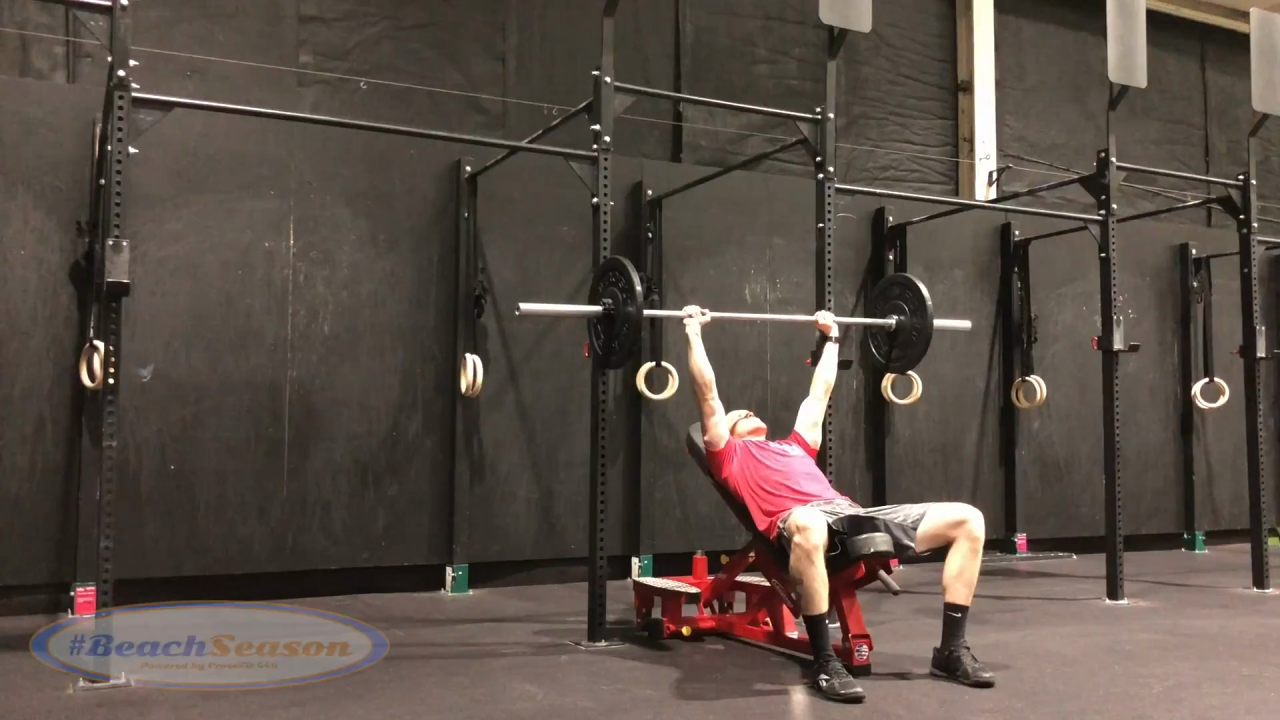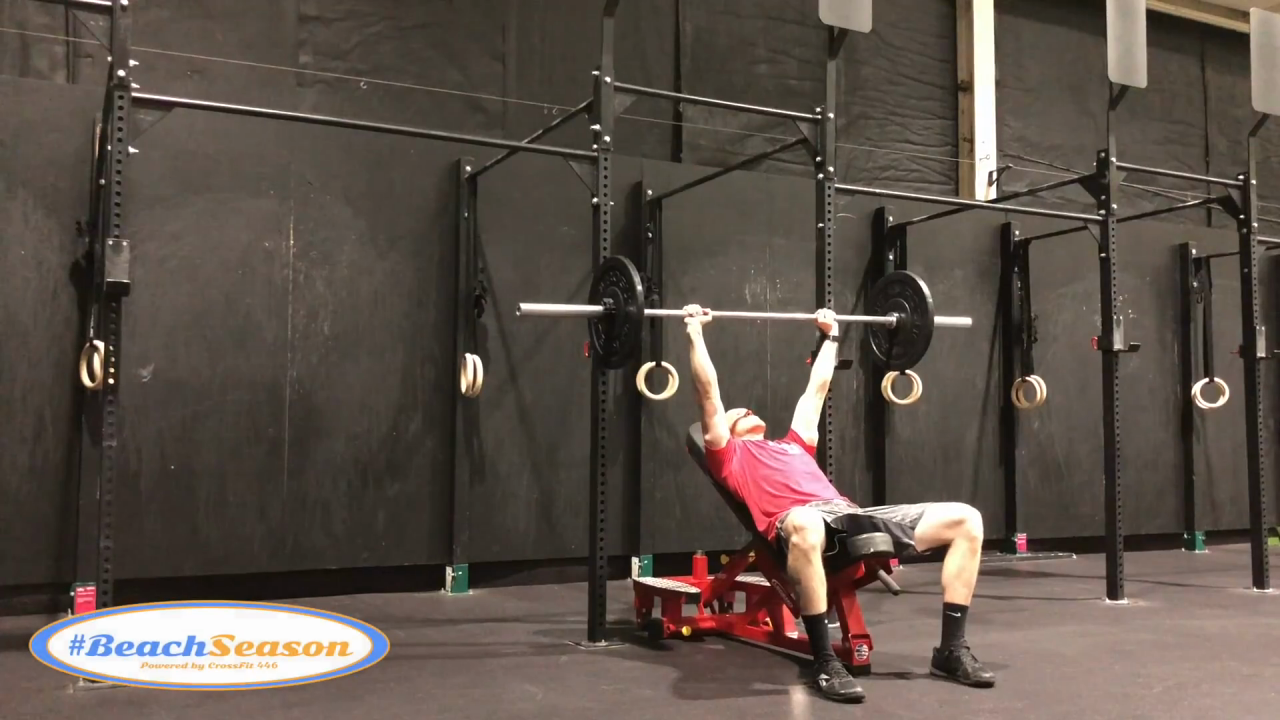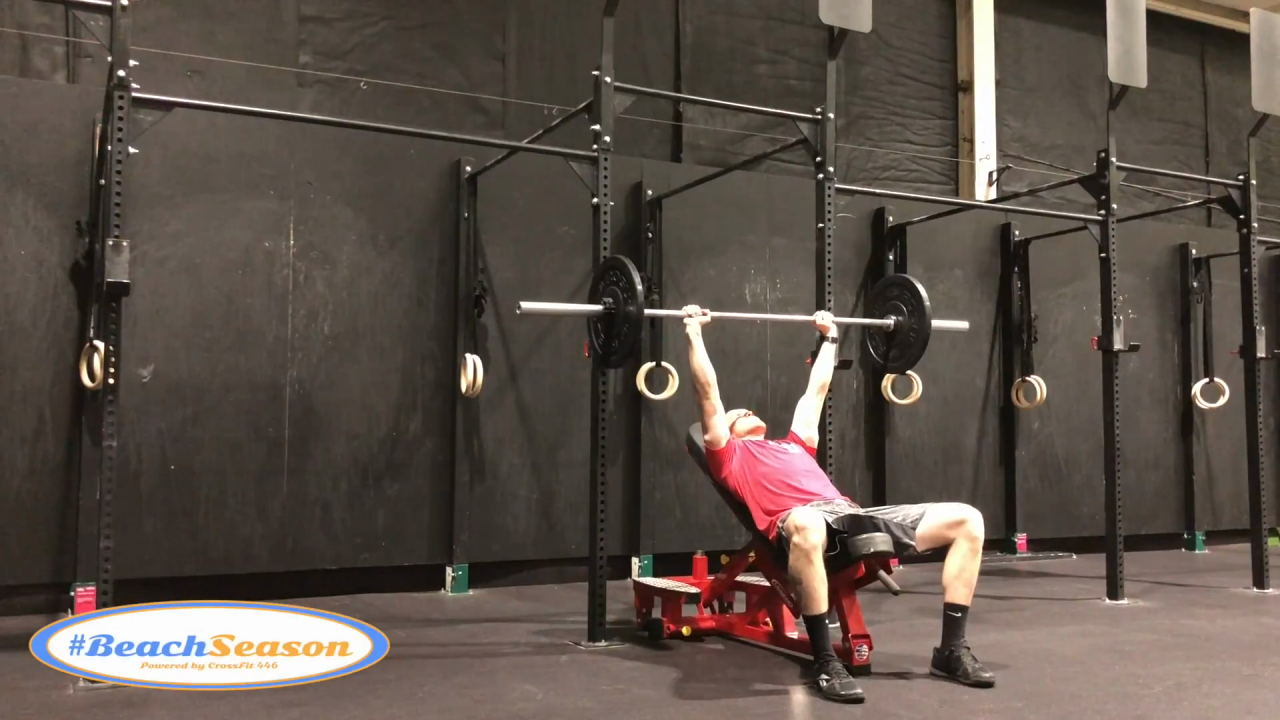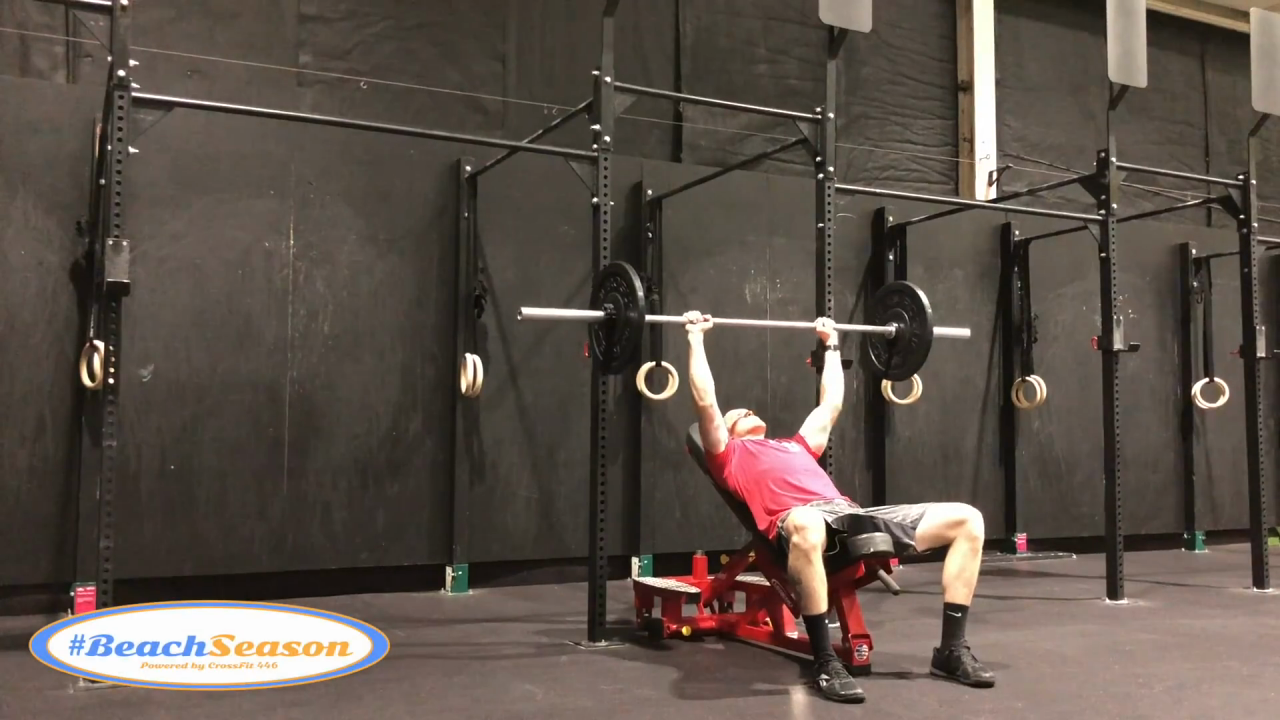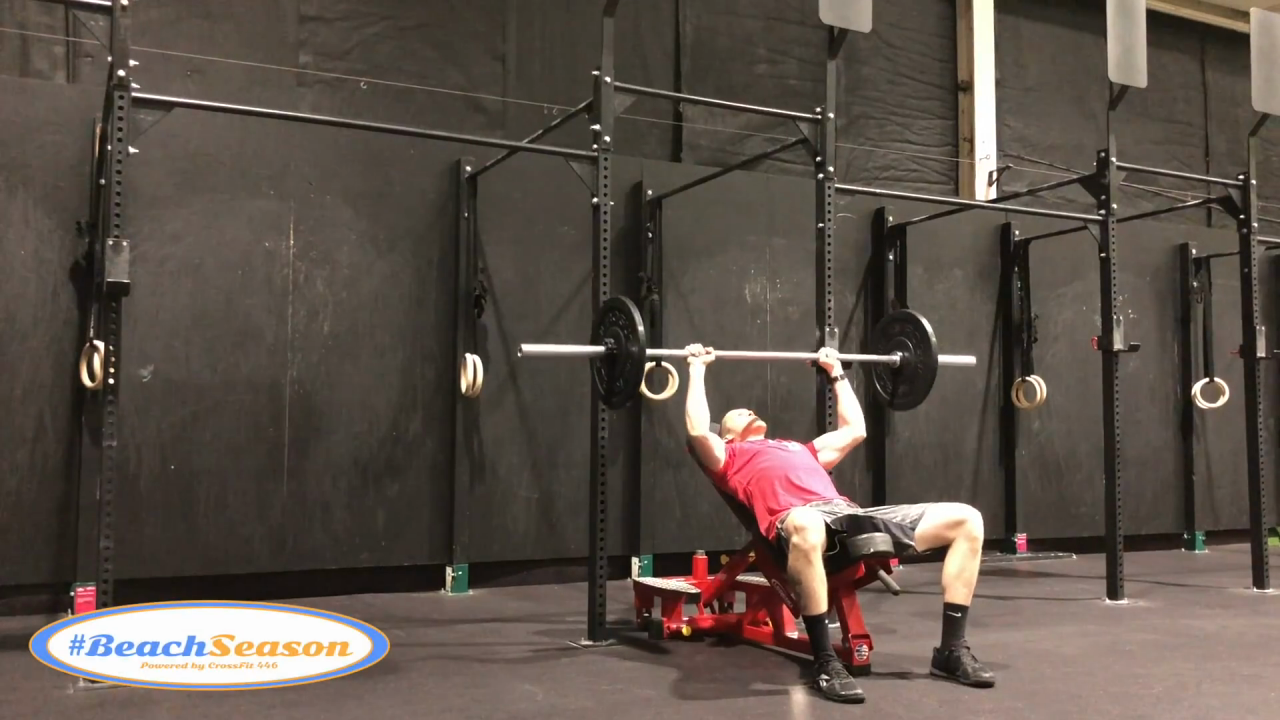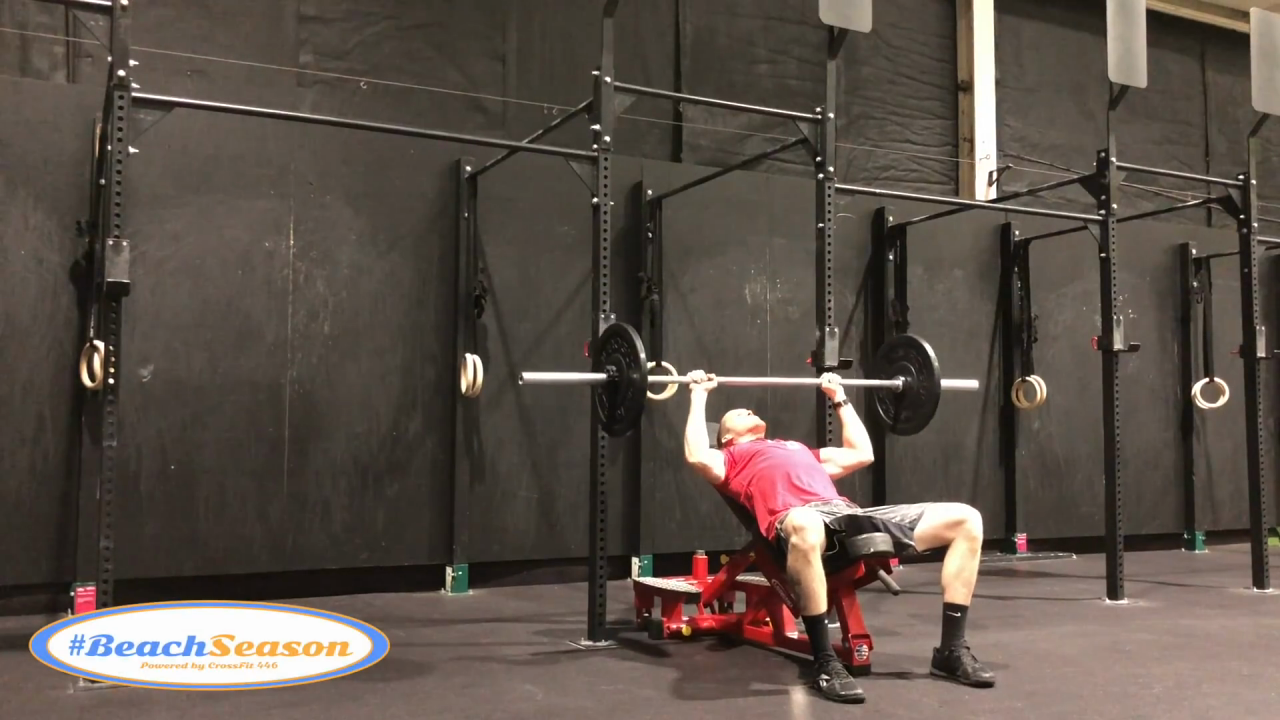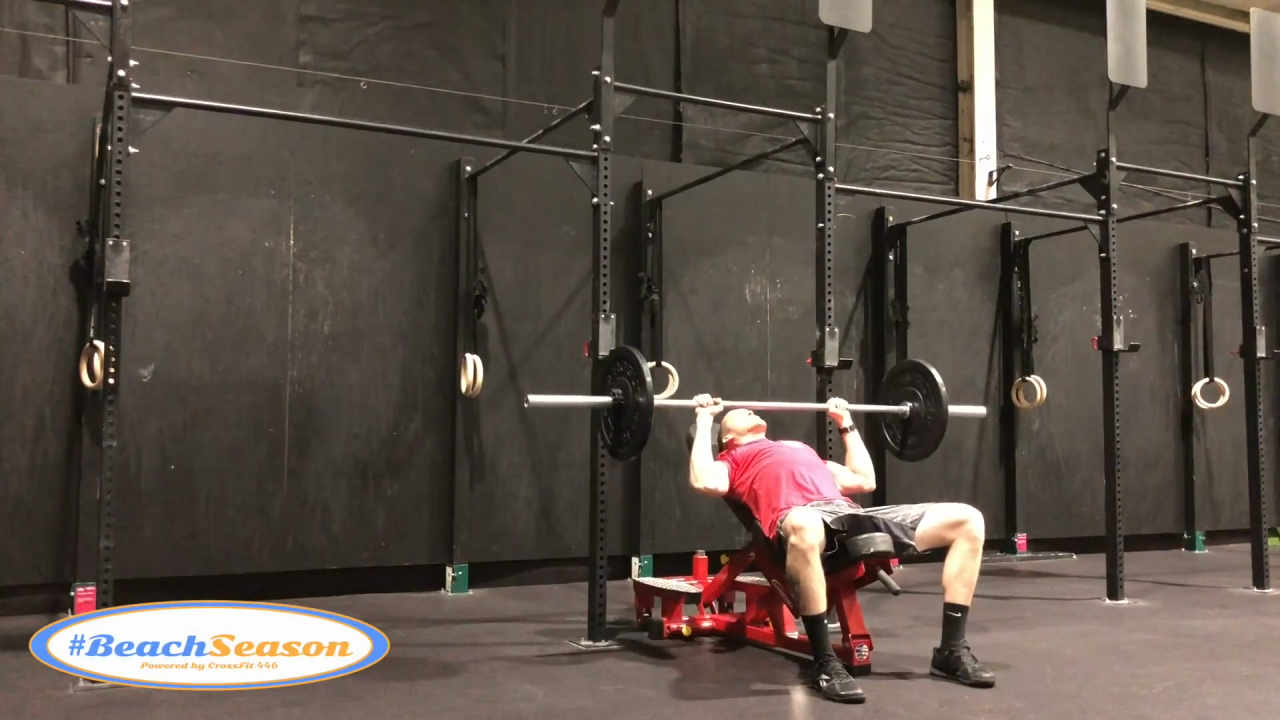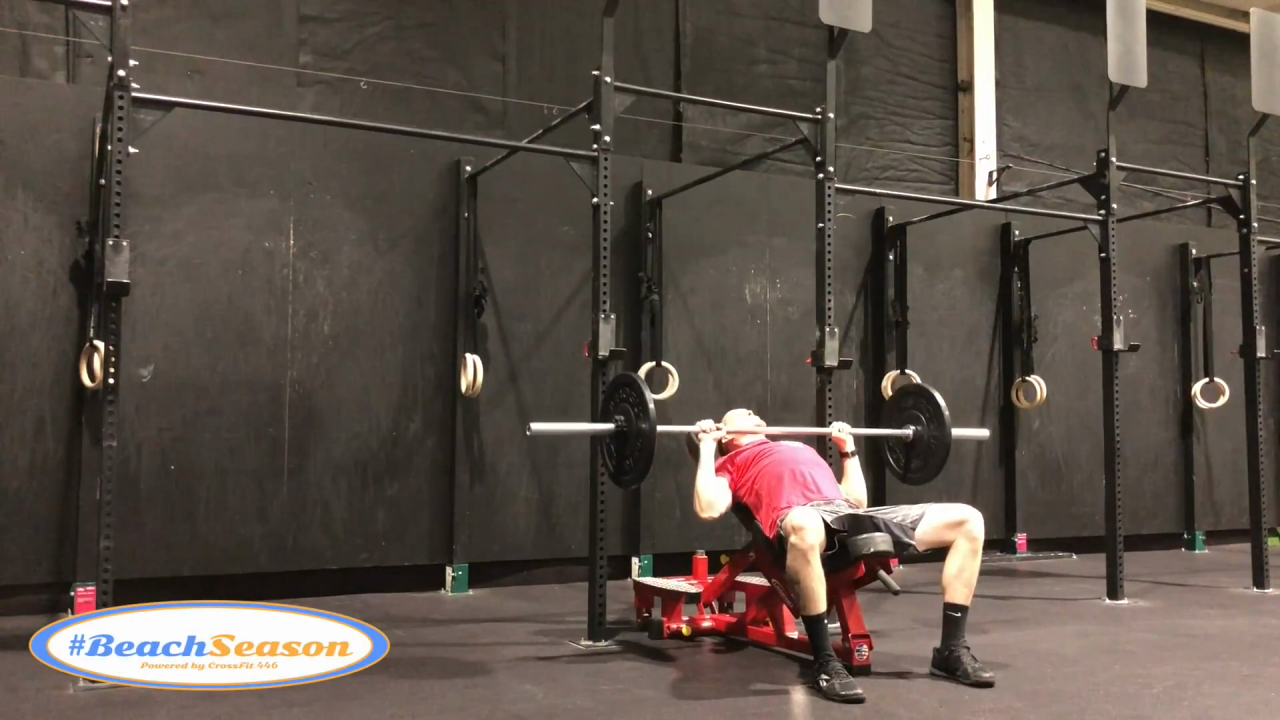
dt=0.4s
person 1, frame 1
left shoulder: (795, 446)
right shoulder: (730, 455)
left elbow: (820, 393)
right elbow: (707, 394)
left wrist: (832, 336)
right wrist: (694, 333)
left hip: (853, 514)
right hip: (802, 520)
left knee: (968, 520)
right knee: (808, 526)
left ankle: (952, 650)
right ankle: (825, 662)
person 1, frame 2
left shoulder: (794, 444)
right shoulder: (729, 453)
left elbow: (816, 388)
right elbow: (708, 392)
left wrist: (830, 334)
right wrist: (695, 331)
left hip: (851, 516)
right hip: (802, 521)
left knee: (965, 520)
right knee: (804, 526)
left ankle: (952, 650)
right ankle: (824, 662)
person 1, frame 3
left shoulder: (795, 444)
right shoulder: (729, 454)
left elbow: (816, 389)
right elbow: (707, 392)
left wrist: (829, 336)
right wrist: (694, 332)
left hip: (852, 515)
right hip: (802, 521)
left knee: (967, 520)
right knee: (807, 526)
left ankle: (952, 650)
right ankle: (826, 662)
person 1, frame 4
left shoulder: (795, 446)
right shoulder: (729, 455)
left elbow: (831, 402)
right elbow: (705, 401)
left wrist: (831, 344)
right wrist: (696, 338)
left hip: (852, 515)
right hip: (803, 521)
left knee: (967, 519)
right knee: (806, 525)
left ankle: (952, 650)
right ankle: (825, 662)
person 1, frame 5
left shoulder: (798, 450)
right shoulder: (730, 458)
left elbow: (854, 430)
right elbow: (699, 432)
left wrist: (836, 374)
right wrist: (697, 369)
left hip: (851, 514)
right hip: (801, 521)
left knee: (967, 520)
right knee: (806, 526)
left ankle: (952, 650)
right ankle: (826, 662)
person 1, frame 6
left shoulder: (799, 449)
right shoulder: (730, 459)
left elbow: (862, 454)
right elbow: (699, 457)
left wrist: (839, 399)
right wrist: (699, 395)
left hip: (852, 514)
right hip: (800, 519)
left knee: (966, 520)
right knee: (805, 526)
left ankle: (952, 650)
right ankle: (825, 662)
person 1, frame 7
left shoulder: (801, 448)
right shoulder: (732, 460)
left elbow: (865, 480)
right elbow: (705, 482)
left wrist: (846, 423)
right wrist: (704, 421)
left hip: (852, 515)
right hip: (804, 518)
left knee: (967, 520)
right knee: (804, 525)
left ankle: (952, 650)
right ankle: (825, 662)
person 1, frame 8
left shoulder: (803, 450)
right shoulder: (731, 463)
right elbow: (709, 510)
left wrist: (848, 449)
right wrist: (707, 446)
left hip: (851, 516)
right hip: (803, 518)
left knee: (967, 521)
right knee: (804, 527)
left ankle: (952, 651)
right ankle: (825, 663)
